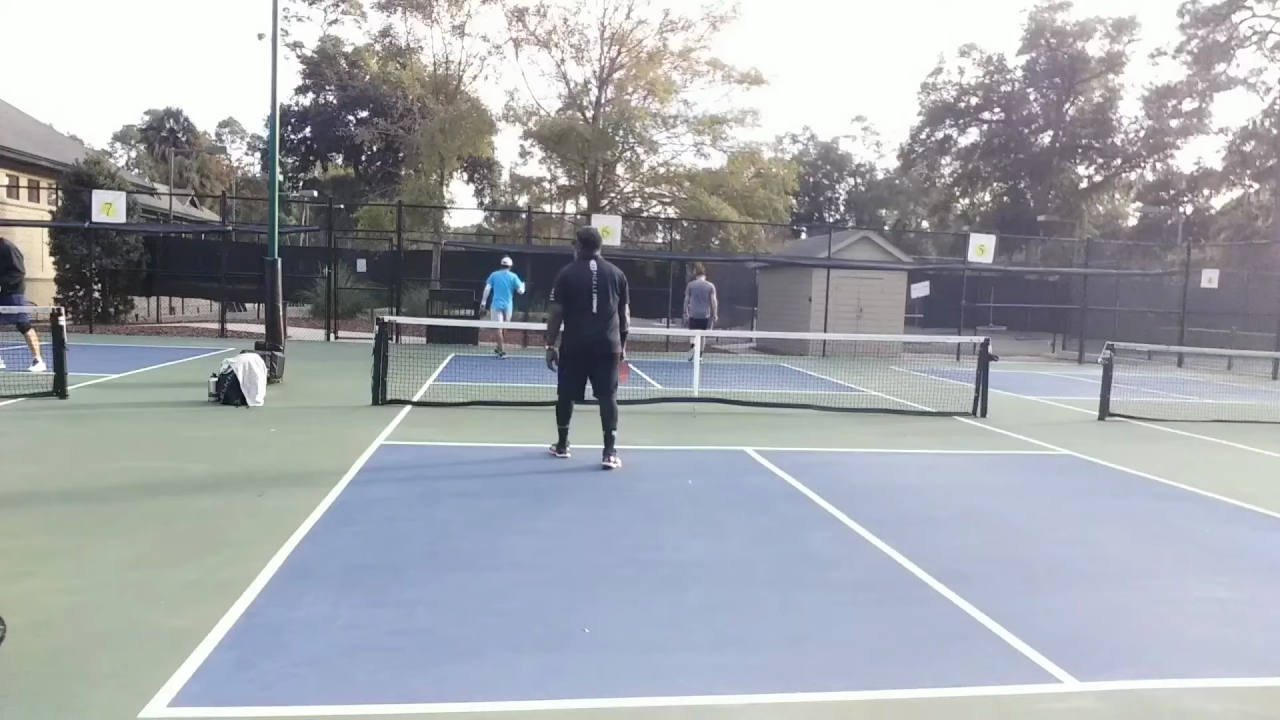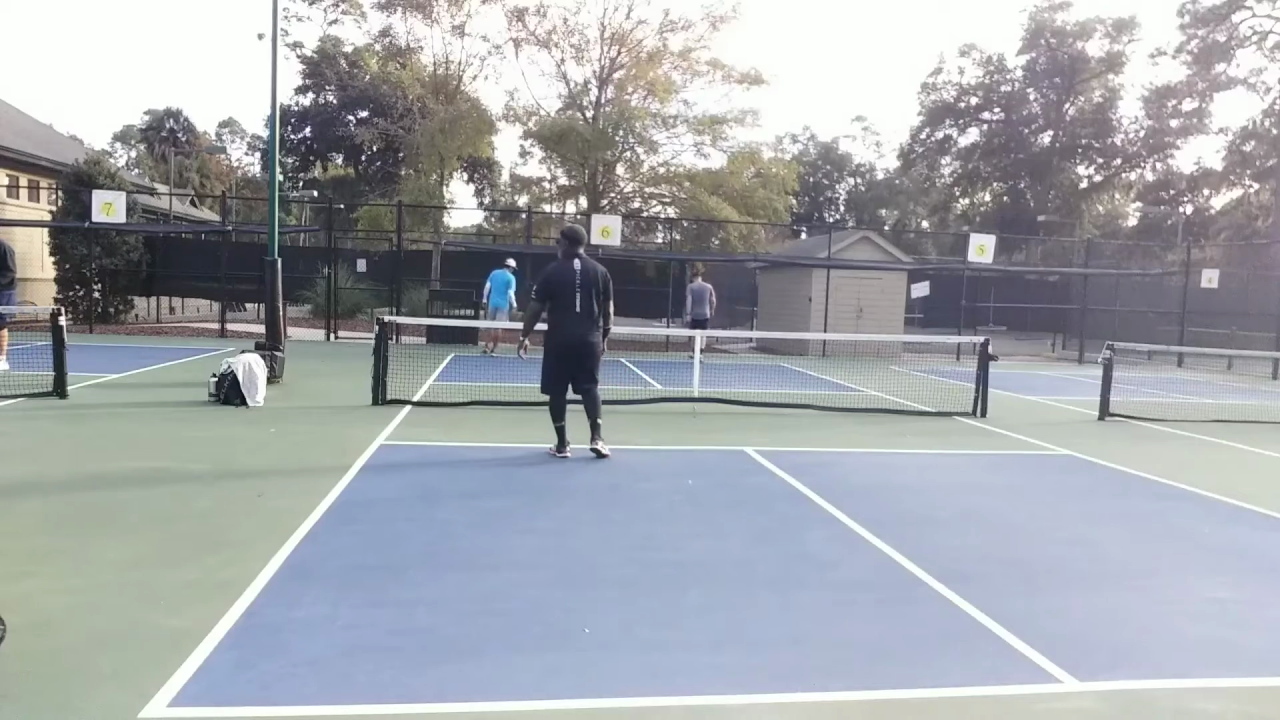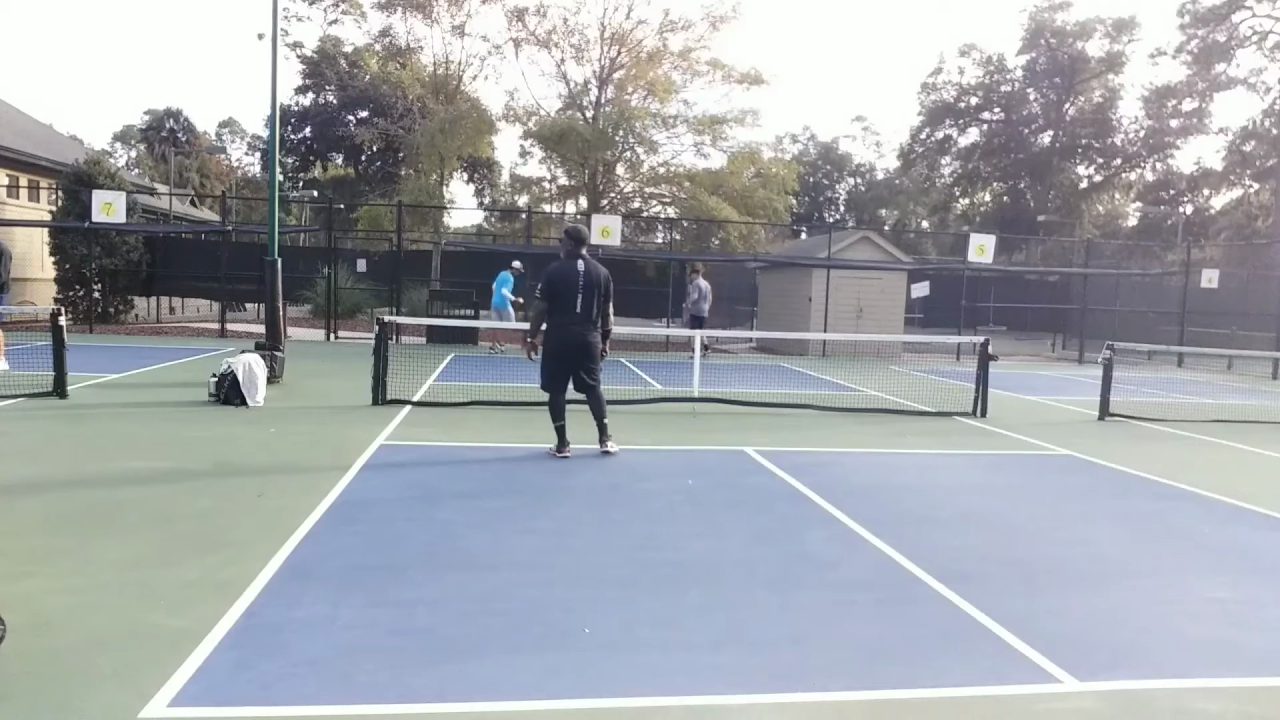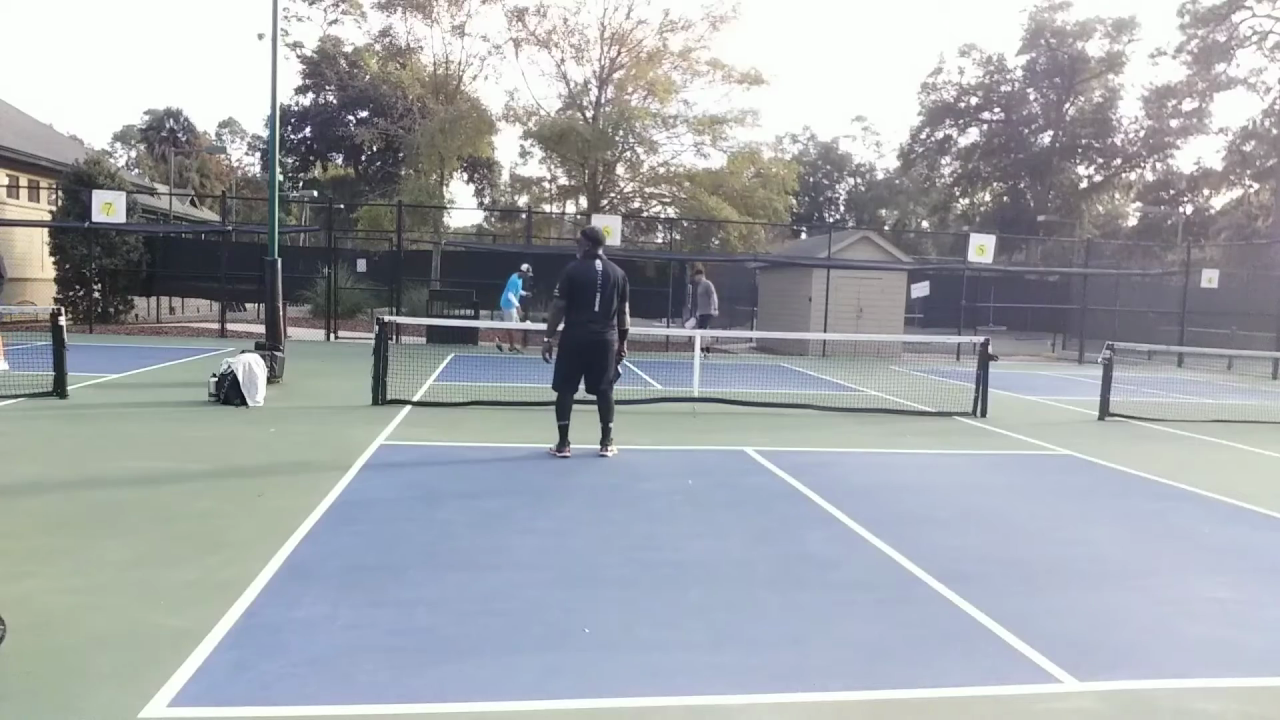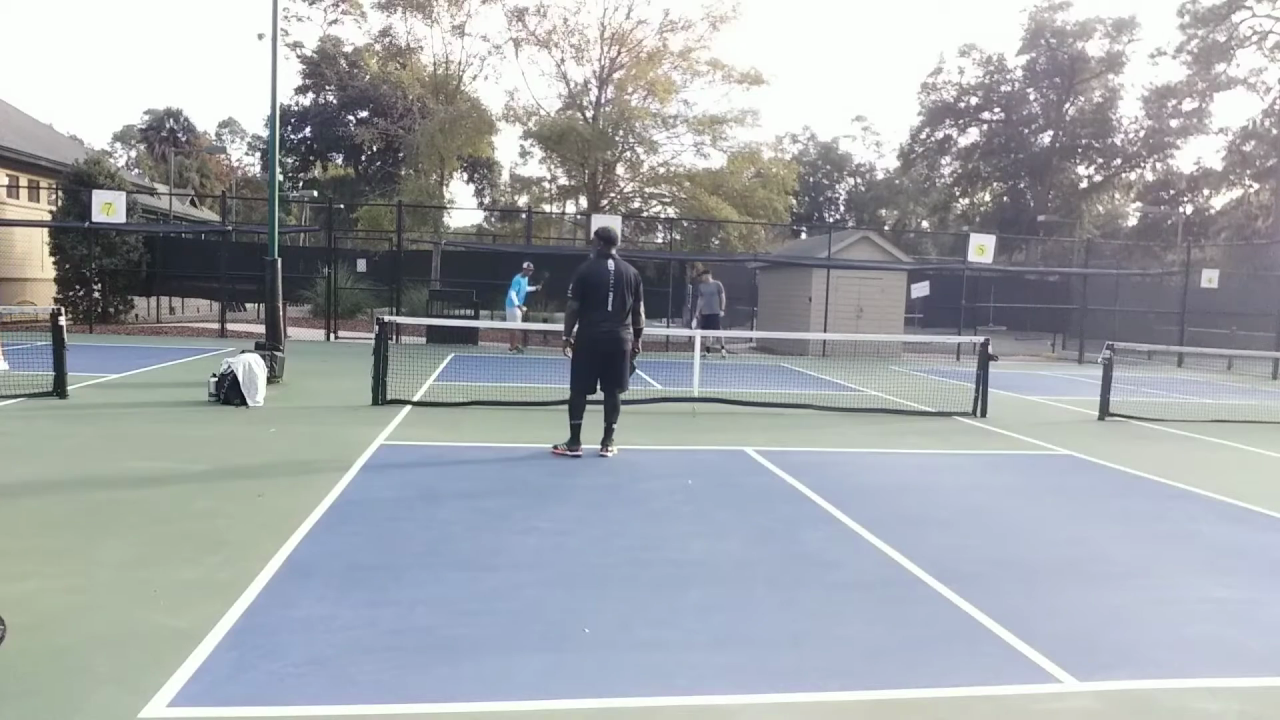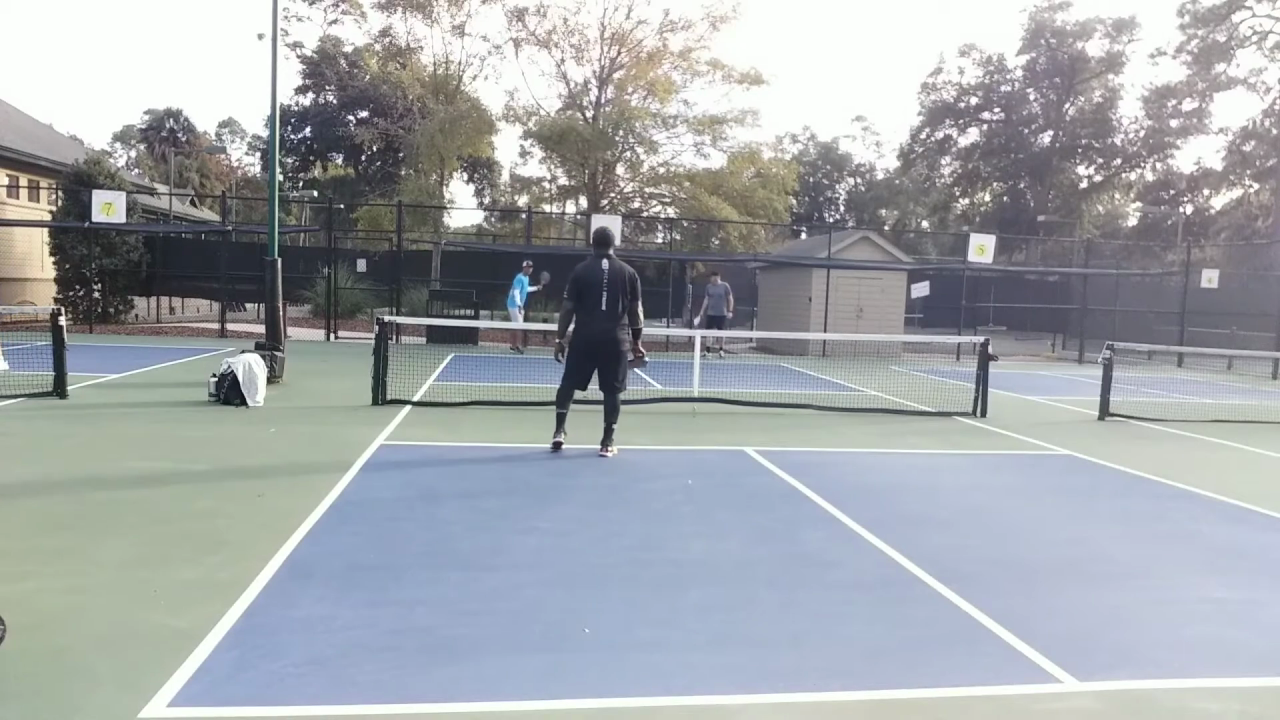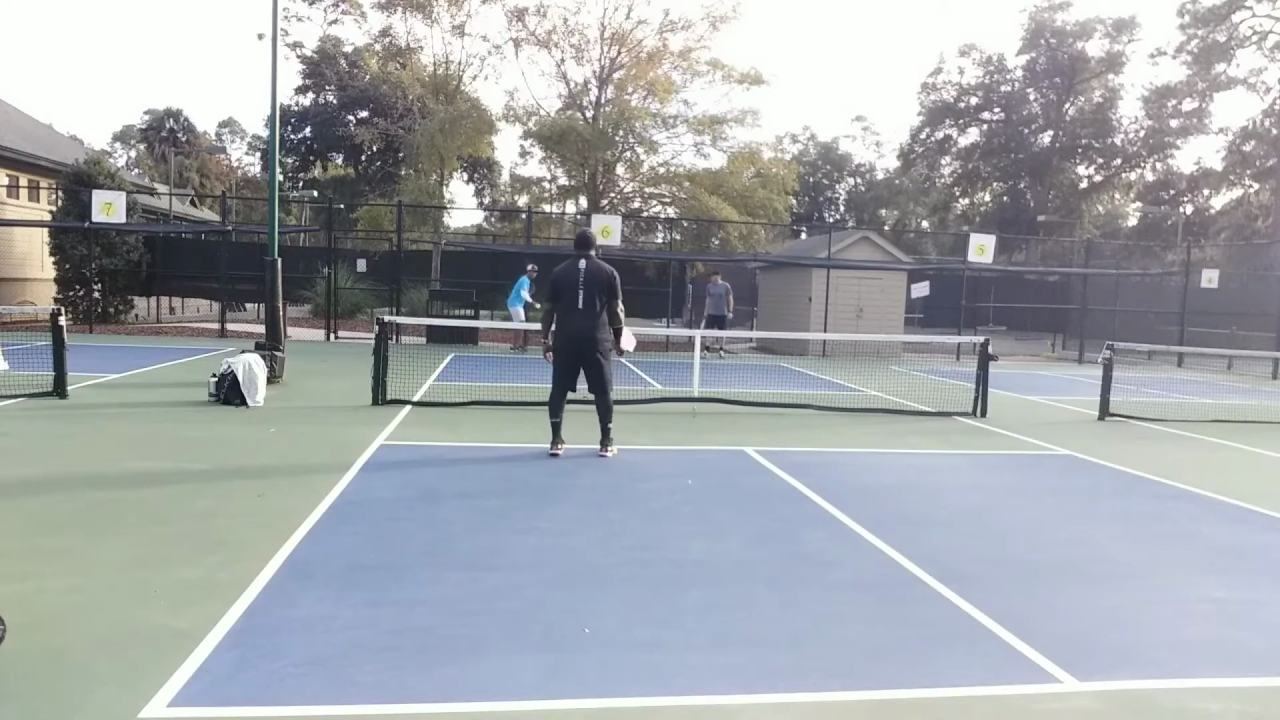
dt=0.4s
person 1, frame 1
left shoulder: (567, 273)
right shoulder: (616, 274)
left elbow: (556, 313)
right elbow: (624, 314)
left wrist: (550, 345)
right wrist: (622, 345)
left hip: (574, 344)
right hip: (607, 344)
left knee: (566, 394)
right knee: (607, 396)
left ankle: (562, 445)
right ankle: (609, 452)
person 1, frame 2
left shoulder: (552, 272)
right shoulder: (600, 271)
left elbow: (535, 309)
right elbow: (608, 310)
left wrist: (524, 336)
right wrist: (603, 338)
left hip: (559, 341)
right hip: (590, 340)
left knee: (557, 392)
right knee: (590, 389)
left ankle: (562, 444)
right ankle: (596, 438)
person 1, frame 3
left shoulder: (555, 271)
right shoulder: (602, 272)
left elbow: (540, 309)
right elbow: (607, 312)
left wrist: (531, 338)
right wrist: (605, 340)
left hip: (558, 340)
right hip: (589, 340)
left knee: (557, 391)
right knee: (593, 388)
left ankle: (562, 444)
right ankle: (605, 439)
person 1, frame 4
left shoulder: (573, 270)
right shoulder: (618, 273)
left elbow: (558, 308)
right elbow: (623, 312)
left wrist: (548, 338)
right wrist: (622, 342)
left hip: (574, 339)
right hip: (605, 340)
left knee: (565, 390)
right knee: (604, 391)
left ankle: (563, 443)
right ankle: (606, 443)
person 1, frame 5
left shoulder: (586, 270)
right shoulder: (631, 273)
left elbow: (573, 308)
right elbow: (638, 311)
left wrist: (567, 336)
right wrist: (636, 339)
left hip: (589, 339)
right hip: (619, 340)
left knee: (579, 390)
right knee: (612, 391)
left ankle: (574, 442)
right ankle: (607, 443)
person 1, frame 6
left shoulder: (580, 271)
right shoulder: (629, 273)
left elbow: (567, 308)
right elbow: (636, 311)
left wrist: (560, 339)
right wrist: (636, 341)
left hip: (584, 338)
right hip: (616, 340)
left knee: (568, 384)
right knee: (612, 391)
left ankle: (559, 431)
right ankle: (607, 443)
person 1, frame 7
left shoulder: (559, 272)
right shoulder: (608, 272)
left elbow: (549, 310)
right elbow: (616, 310)
left wrist: (546, 339)
right wrist: (618, 339)
left hip: (565, 339)
right hip: (597, 339)
left knee: (559, 390)
right knee: (602, 391)
left ankle: (556, 441)
right ankle: (606, 443)
